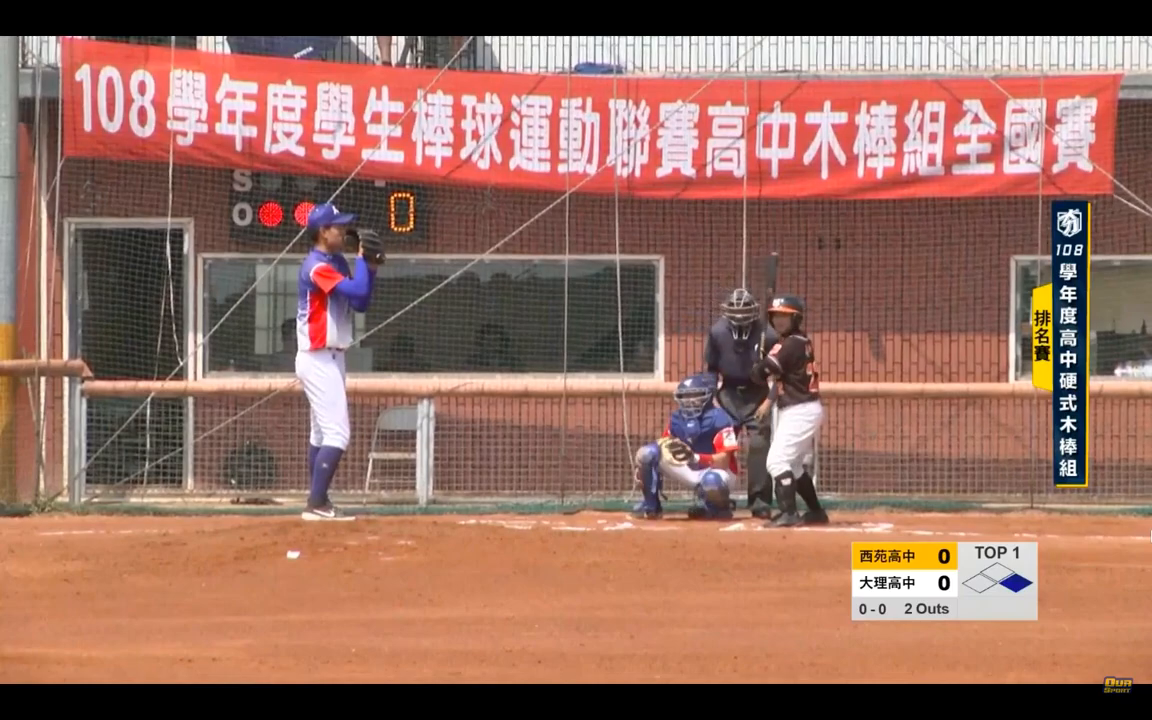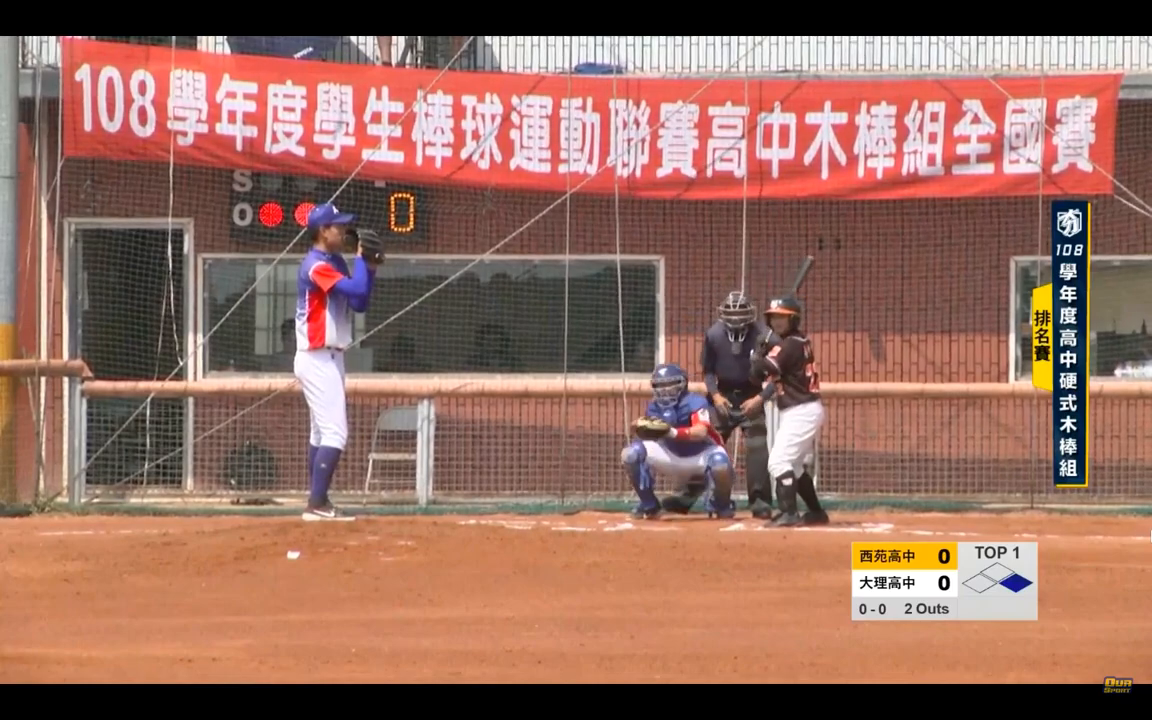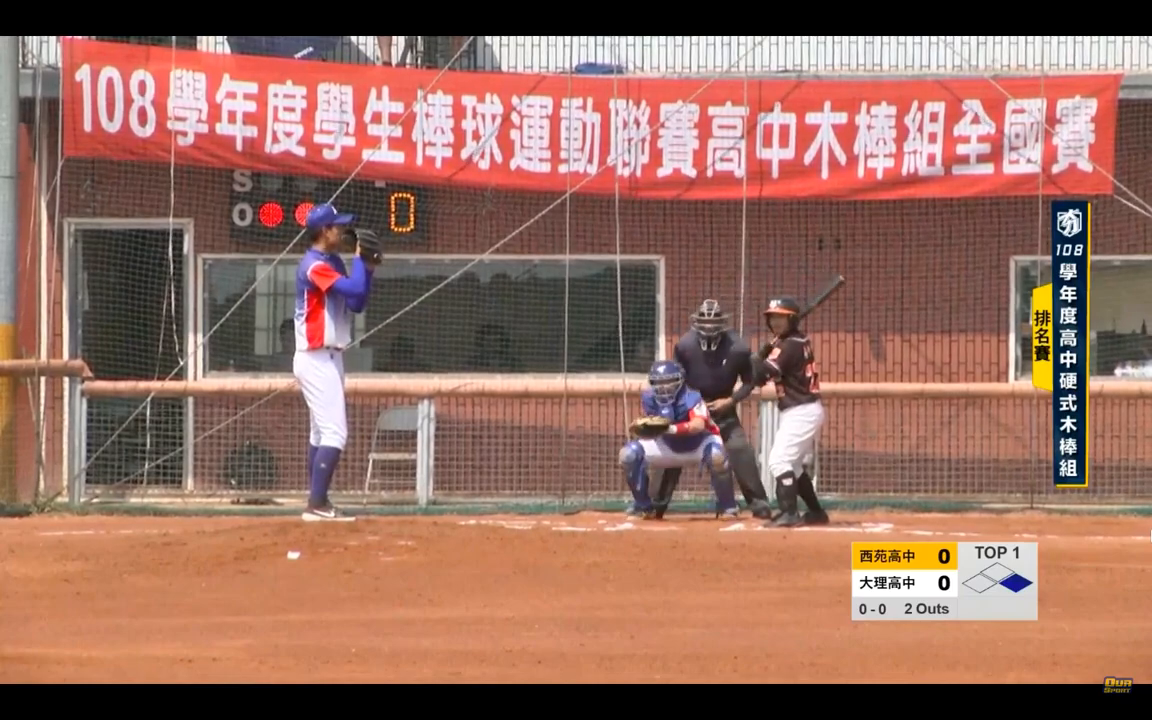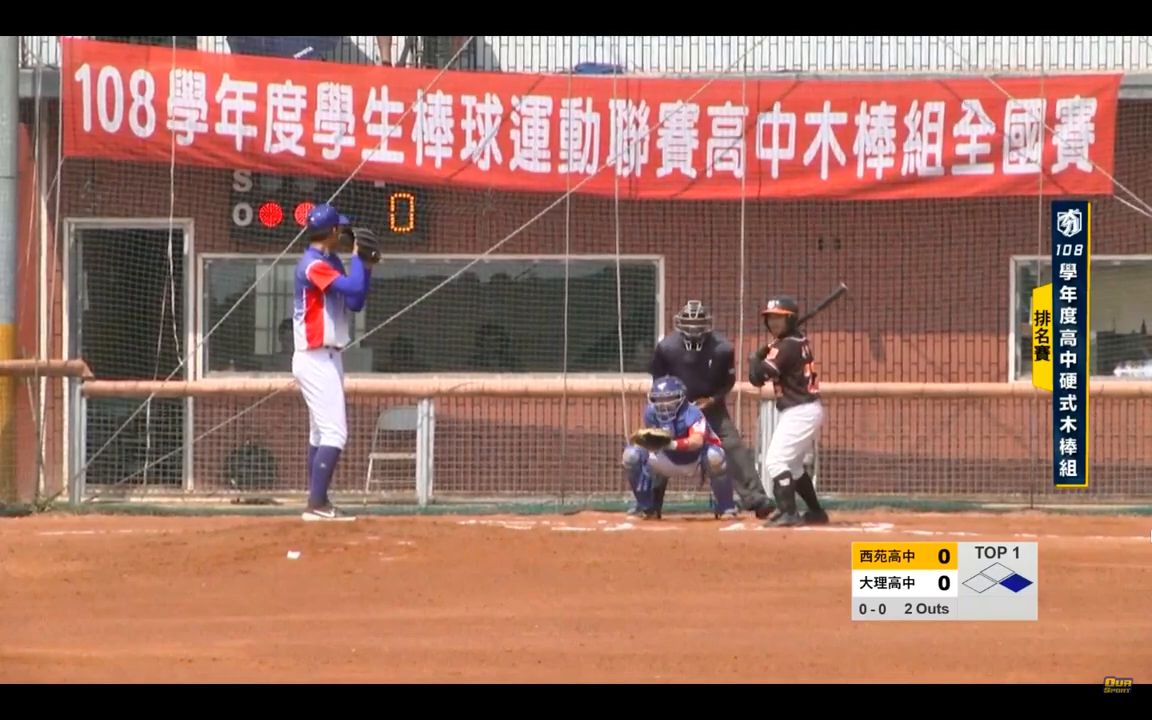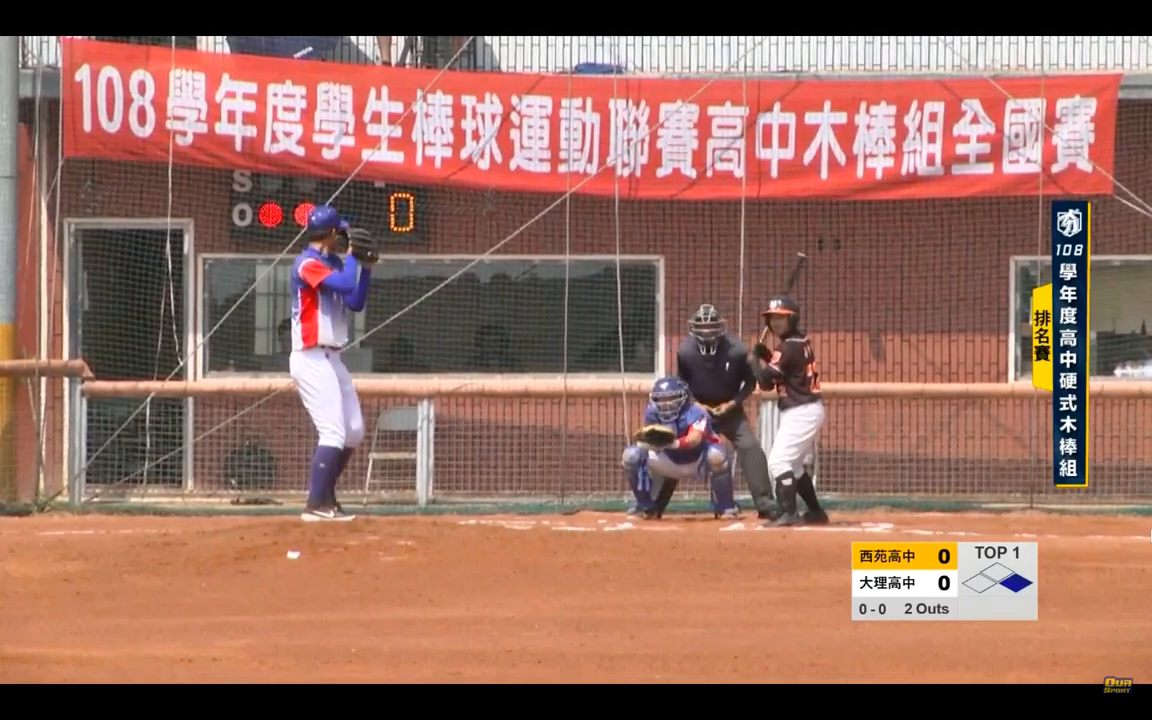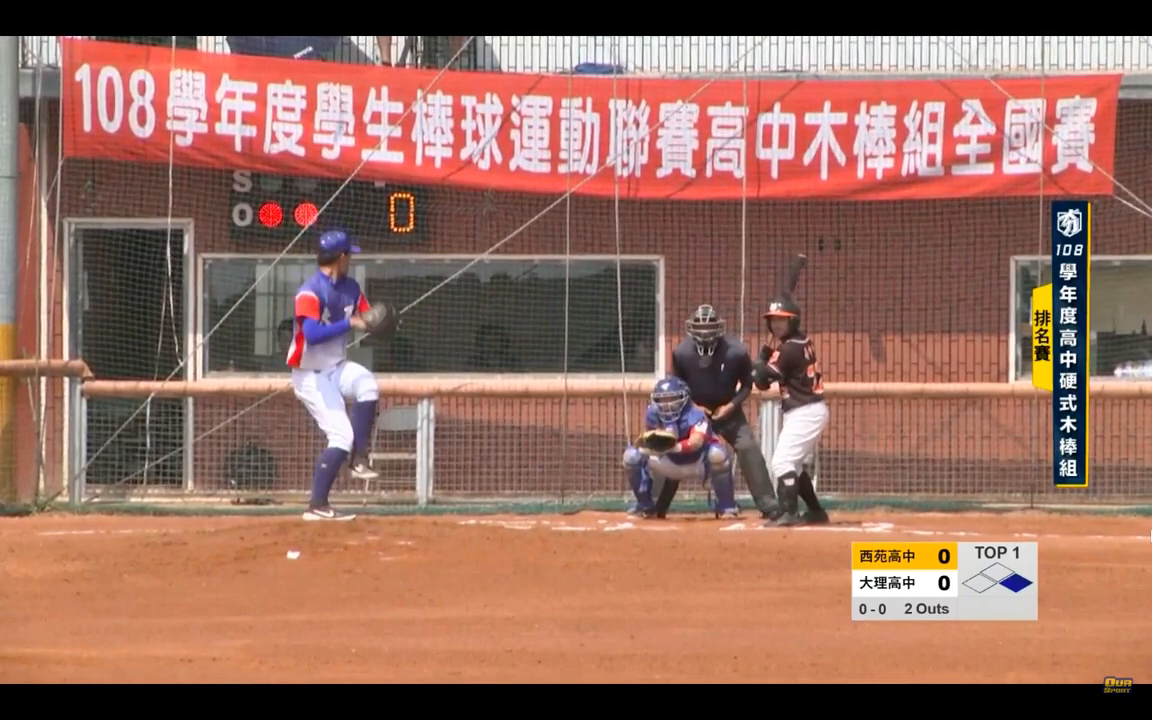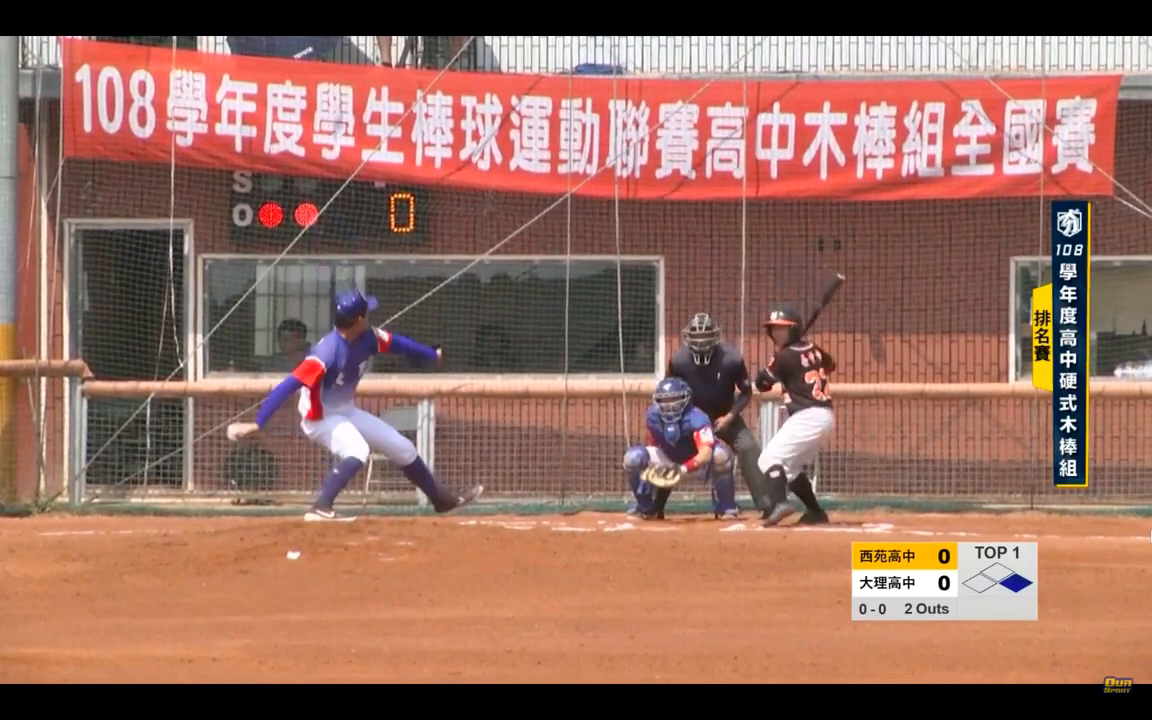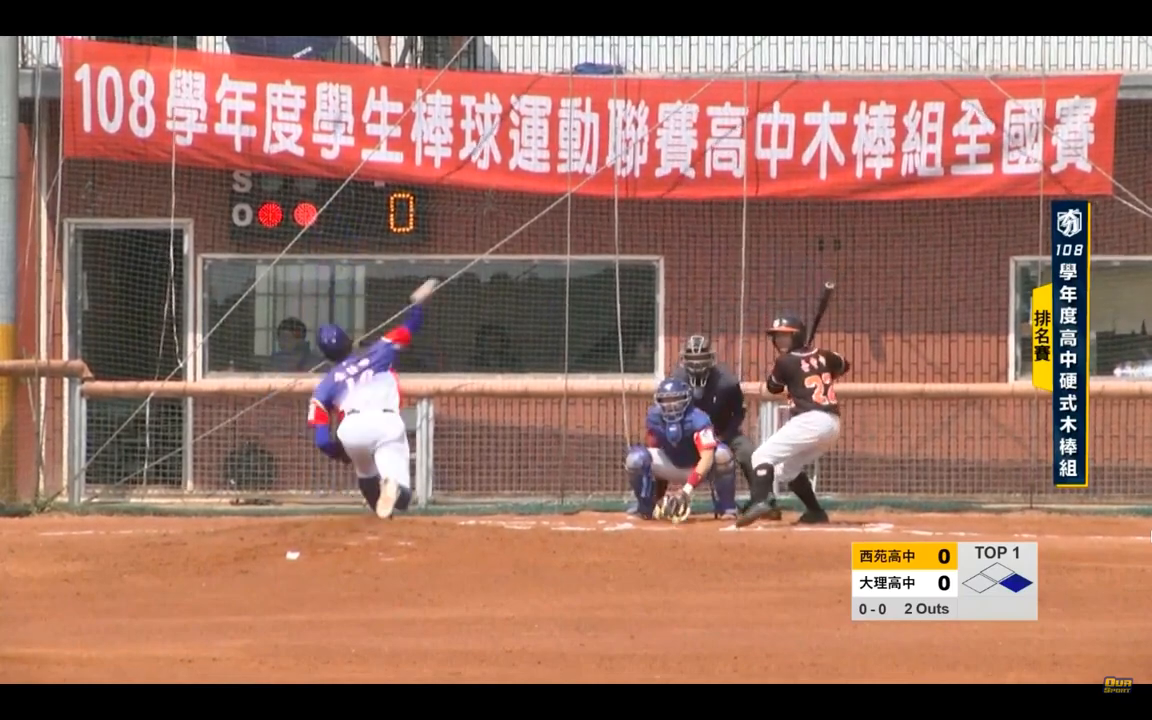
dt=0.3s
person 1, frame 1
left shoulder: (338, 263)
right shoulder: (317, 266)
left elbow: (361, 304)
right elbow: (358, 291)
left wrist: (371, 268)
right wrist: (361, 259)
left hip: (330, 359)
right hip: (319, 361)
left knee: (322, 433)
right knee: (337, 434)
left ankle: (319, 502)
right ankle: (316, 505)
person 1, frame 2
left shoulder: (336, 263)
right shoulder: (316, 265)
left elbow: (360, 304)
right elbow: (357, 290)
left wrist: (370, 267)
right wrist: (360, 257)
left hip: (329, 359)
right hip: (317, 360)
left knee: (322, 433)
right knee: (334, 433)
left ankle: (319, 502)
right ankle: (316, 505)
person 1, frame 3
left shoulder: (333, 263)
right shoulder: (314, 265)
left elbow: (357, 304)
right elbow: (354, 289)
left wrist: (368, 268)
right wrist: (358, 257)
left hip: (328, 359)
right hip: (316, 360)
left knee: (321, 433)
right knee: (334, 433)
left ankle: (319, 502)
right ankle: (316, 505)
person 1, frame 4
left shoulder: (331, 262)
right shoulder: (313, 264)
left elbow: (356, 303)
right elbow: (354, 288)
left wrist: (366, 267)
right wrist: (357, 257)
left hip: (327, 358)
right hip: (316, 360)
left knee: (321, 433)
right knee: (334, 433)
left ankle: (319, 502)
right ankle: (316, 505)
person 1, frame 5
left shoulder: (335, 263)
right shoulder: (307, 263)
left elbow: (356, 303)
right elbow: (342, 285)
left wrist: (365, 268)
right wrist: (351, 256)
left hip: (333, 359)
right hip: (311, 360)
left knee: (353, 432)
right knee: (334, 432)
left ankle: (325, 492)
right ankle: (316, 505)
person 1, frame 6
left shoulder: (350, 286)
right shoulder: (310, 291)
left elbow: (366, 320)
right elbow: (313, 335)
right wrist: (350, 324)
left hip: (337, 367)
right hip: (310, 375)
left knee: (368, 387)
right knee: (341, 436)
left ankle: (358, 457)
right ankle: (317, 506)
person 1, frame 7
left shoulder: (369, 338)
right shoulder: (325, 355)
left elbow: (399, 343)
right elbow: (288, 387)
left wrist: (432, 355)
right wrist: (258, 424)
left hip: (347, 413)
right hip: (321, 421)
left knee: (403, 447)
right knee: (356, 453)
left ankle: (443, 498)
right ankle: (320, 509)
person 1, frame 8
left shoulder: (324, 387)
right shoulder: (373, 355)
left elbow: (322, 442)
right elbow: (408, 328)
left wrist: (343, 455)
right wrist: (418, 302)
left hip: (352, 432)
right hip: (388, 426)
left knee: (365, 474)
right knee: (400, 494)
right ankle: (391, 486)
person 2, frame 1
left shoulder: (789, 343)
right shoulder: (801, 341)
left elbow: (760, 373)
right elbow: (782, 367)
left wrist: (762, 358)
right wrist: (769, 357)
left hip: (799, 412)
right hip: (805, 410)
left knee: (777, 461)
right knee: (793, 464)
left ankle: (788, 513)
right ankle: (815, 511)
person 2, frame 2
left shoulder: (789, 345)
right shoulder: (800, 341)
left elbow: (759, 373)
right elbow: (780, 368)
left wrist: (760, 353)
right wrist: (768, 352)
left hip: (800, 412)
right hip: (806, 410)
left knee: (779, 461)
right knee: (793, 464)
left ankle: (789, 514)
right ankle: (816, 512)
person 2, frame 3
left shoulder: (788, 345)
right shoulder: (800, 341)
left elbow: (761, 377)
right elbow: (784, 369)
right wrist: (769, 356)
left hip: (800, 412)
right hip: (807, 410)
left knee: (779, 461)
right knee: (794, 465)
left ankle: (789, 513)
right ankle: (815, 511)
person 2, frame 4
left shoulder: (786, 346)
right shoulder: (800, 341)
left elbow: (757, 377)
left wrist: (757, 358)
right wrist: (768, 357)
left hip: (798, 412)
right hip: (808, 410)
left knee: (775, 461)
right knee: (793, 465)
left ankle: (788, 513)
right ankle: (816, 512)
person 2, frame 5
left shoulder: (788, 347)
right shoulder: (801, 341)
left elbow: (766, 382)
right elbow: (783, 369)
left wrist: (754, 359)
right wrist: (765, 355)
left hip: (800, 412)
right hip: (808, 410)
left knee: (779, 462)
right knee: (793, 464)
left ankle: (788, 514)
right ankle: (815, 512)
person 2, frame 6
left shoulder: (788, 348)
right shoulder: (802, 342)
left elbow: (763, 381)
left wrist: (760, 360)
right wrist: (770, 356)
left hip: (804, 413)
right hip: (809, 411)
left knee: (782, 462)
right knee: (794, 464)
left ankle: (788, 514)
right ankle: (816, 512)
person 2, frame 7
left shoulder: (784, 356)
right shoulder: (813, 349)
left elbow: (762, 384)
right elbow: (830, 365)
left wrist: (775, 360)
left hip: (809, 417)
right hip: (825, 417)
left knee: (770, 458)
right knee: (789, 467)
left ankle: (780, 504)
right ankle: (815, 512)
person 2, frame 8
left shoulder: (785, 362)
right shoulder: (822, 355)
left elbow: (773, 387)
right elbow: (844, 366)
left hip: (811, 421)
right hip: (831, 423)
left knee: (763, 456)
right knee: (788, 468)
left ankle: (760, 502)
right ankle: (815, 512)
person 3, frame 1
left shoulder: (768, 335)
right shoulder: (717, 332)
right elbow: (712, 368)
left wrist: (770, 400)
right wrist: (714, 397)
left hip: (757, 396)
right hip: (728, 395)
left knee: (759, 446)
left ankle: (759, 501)
person 3, frame 2
left shoulder: (764, 337)
right shoulder: (714, 335)
right elbow: (708, 370)
left wrist: (760, 399)
right wrist: (714, 395)
left hip: (751, 398)
right hip: (722, 396)
left knee: (757, 447)
left ankle: (760, 501)
right ankle: (688, 496)
person 3, frame 3
left shoulder: (738, 348)
right shoulder: (684, 344)
left elbow: (750, 381)
left wrist: (731, 401)
left hip: (723, 406)
left knee: (741, 450)
left ankle: (758, 502)
right ankle: (658, 503)
person 3, frame 4
left shoulder: (722, 348)
right shoulder: (667, 346)
left elbow: (729, 381)
right elbow: (657, 375)
left wrist: (711, 400)
left hip: (711, 404)
left knee: (734, 448)
left ankle: (756, 499)
person 3, frame 5
left shoulder: (738, 350)
right shoulder: (686, 350)
left elbow: (750, 383)
right elbow: (682, 384)
left wrist: (732, 403)
right wrist: (695, 404)
left hip: (731, 409)
left knee: (750, 448)
left ankle: (765, 504)
right ankle: (654, 505)
person 3, frame 6
left shoulder: (736, 351)
right shoulder: (682, 352)
left elbow: (747, 384)
left wrist: (731, 405)
left hip: (728, 410)
left knee: (749, 449)
left ankle: (769, 506)
person 3, frame 7
left shoulder: (732, 359)
right shoulder: (678, 359)
left elbow: (745, 392)
left wrist: (730, 416)
left hip: (725, 416)
left knee: (750, 450)
left ankle: (768, 504)
person 3, frame 8
left shoulder: (727, 381)
right shoulder: (677, 379)
left elbow: (739, 413)
left wrist: (722, 438)
left hip: (723, 431)
left knee: (750, 454)
left ankle: (768, 504)
person 4, frame 1
left shoulder: (718, 418)
right shoulder: (677, 417)
left elbow: (724, 459)
left wrist: (695, 458)
left hip: (716, 470)
right hip: (688, 470)
left knee: (711, 482)
right knee: (646, 453)
left ankle: (720, 508)
right ankle: (652, 507)
person 4, frame 2
left shoulder: (695, 402)
right shoulder: (654, 407)
left elbow: (701, 432)
right elbow: (652, 437)
left wrist: (672, 432)
left hip: (702, 455)
right hip: (673, 455)
left knee: (721, 464)
right knee: (630, 453)
left ankle: (721, 506)
right ankle: (649, 507)
person 4, frame 3
left shoulder: (691, 398)
right shoulder: (649, 399)
left elbow: (698, 426)
left wrist: (672, 429)
left hip: (698, 445)
right hip: (668, 447)
left knee: (717, 455)
right knee: (628, 454)
right ankle: (644, 506)
person 4, frame 4
left shoulder: (692, 414)
right shoulder: (651, 413)
left elbow: (697, 442)
left wrist: (672, 444)
left hip: (698, 458)
right hip: (670, 459)
left knee: (714, 456)
right knee: (631, 455)
right ankle: (646, 508)
person 4, frame 5
left shoulder: (694, 413)
right shoulder: (652, 413)
left elbow: (694, 439)
left wrist: (674, 444)
left hip: (699, 462)
right hip: (670, 461)
left knee: (716, 454)
right knee: (631, 455)
left ankle: (725, 507)
right ankle: (645, 507)
person 4, frame 6
left shoulder: (695, 415)
right shoulder: (652, 414)
left elbow: (696, 441)
left wrist: (676, 447)
left hip: (699, 463)
right hip: (670, 463)
left knee: (717, 453)
right knee: (632, 455)
left ankle: (726, 507)
right ankle: (646, 507)
person 4, frame 7
left shoulder: (697, 418)
right shoulder: (653, 416)
left elbow: (706, 453)
right elbow: (653, 445)
left wrist: (683, 470)
left hip: (698, 465)
right hip: (669, 463)
left knee: (719, 454)
right knee: (633, 457)
left ankle: (726, 507)
right ankle: (646, 508)
person 4, frame 8
left shoulder: (698, 419)
right shoulder: (654, 417)
left elbow: (707, 458)
right elbow: (653, 449)
left wrist: (688, 489)
left hip: (698, 467)
right hip: (671, 465)
left knee: (722, 454)
right knee: (635, 459)
left ankle: (726, 507)
right ankle: (646, 508)
